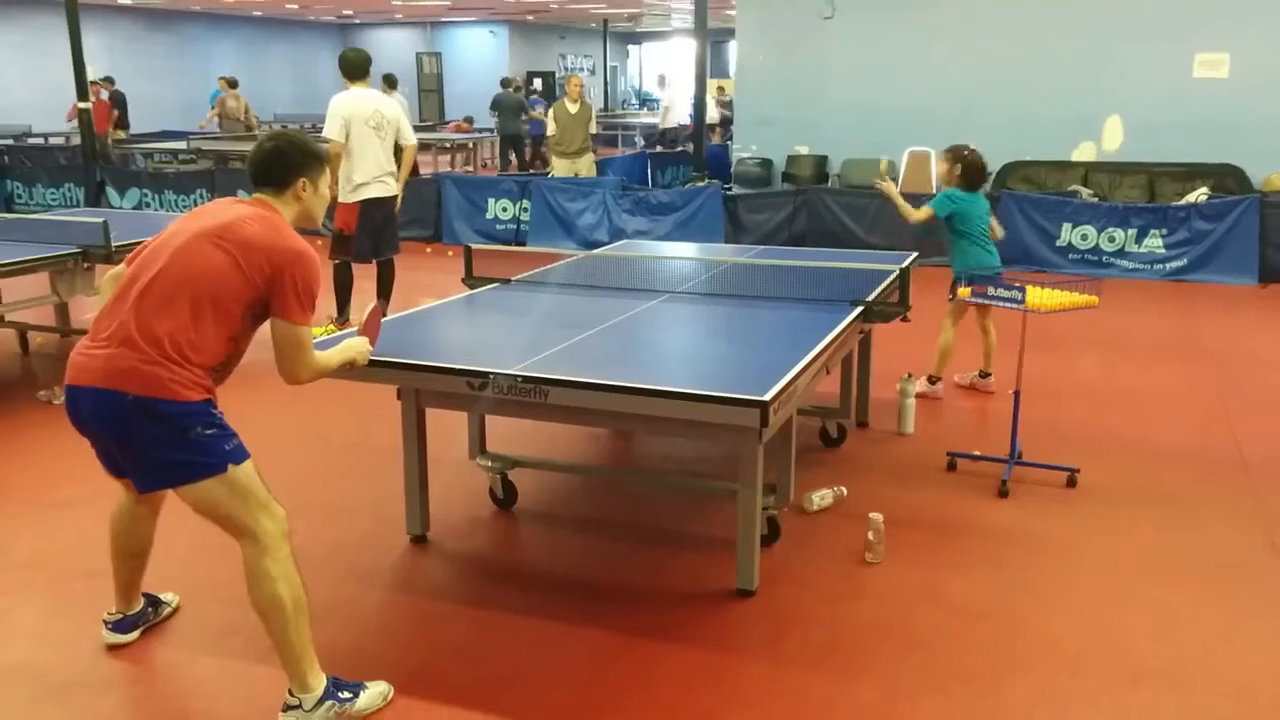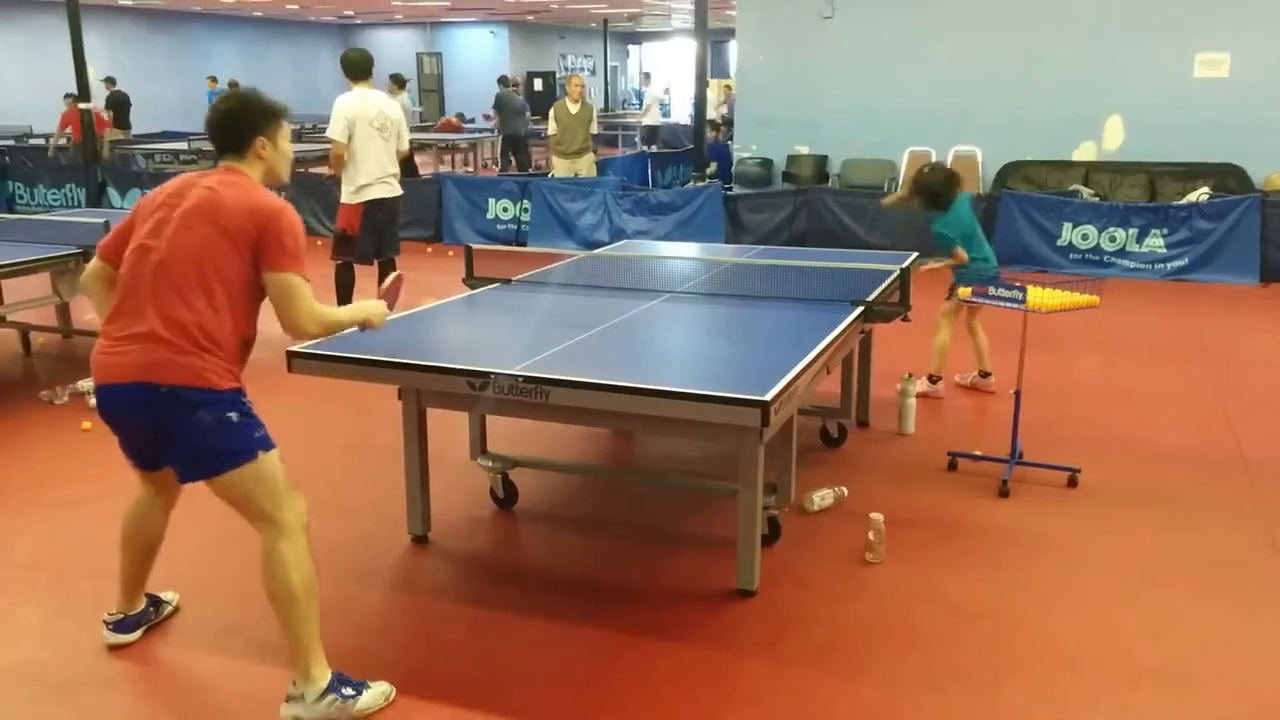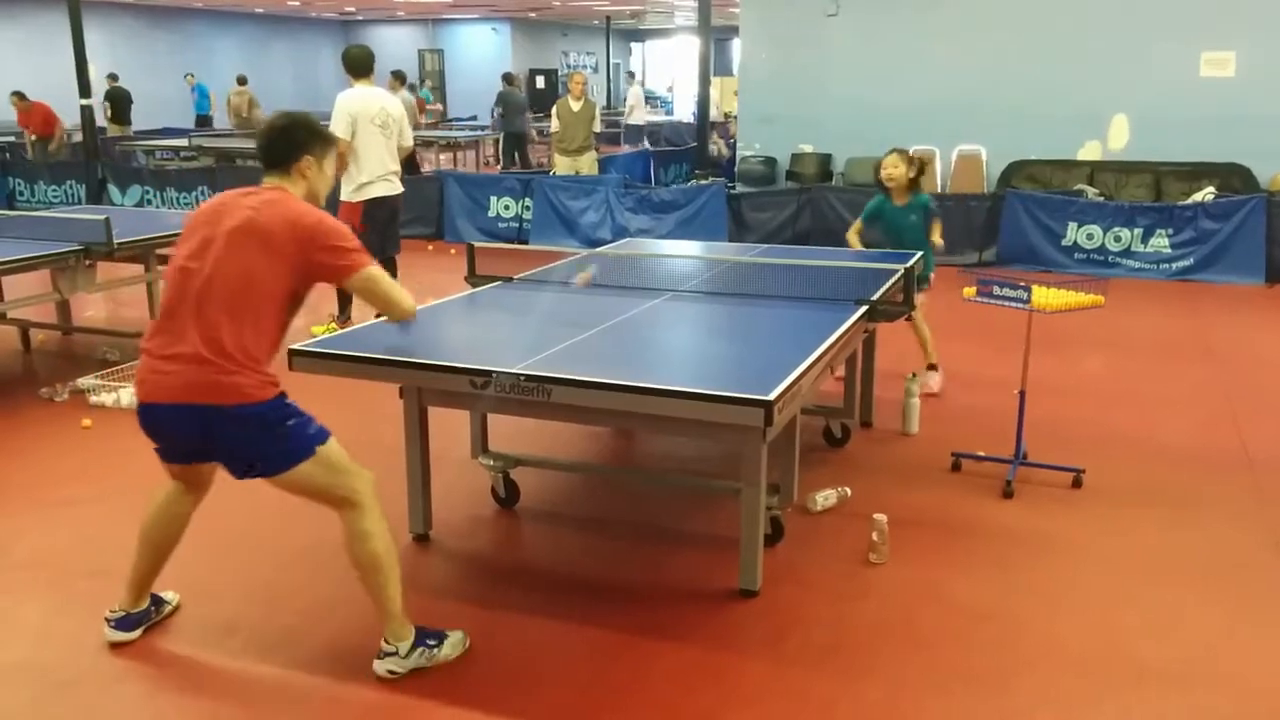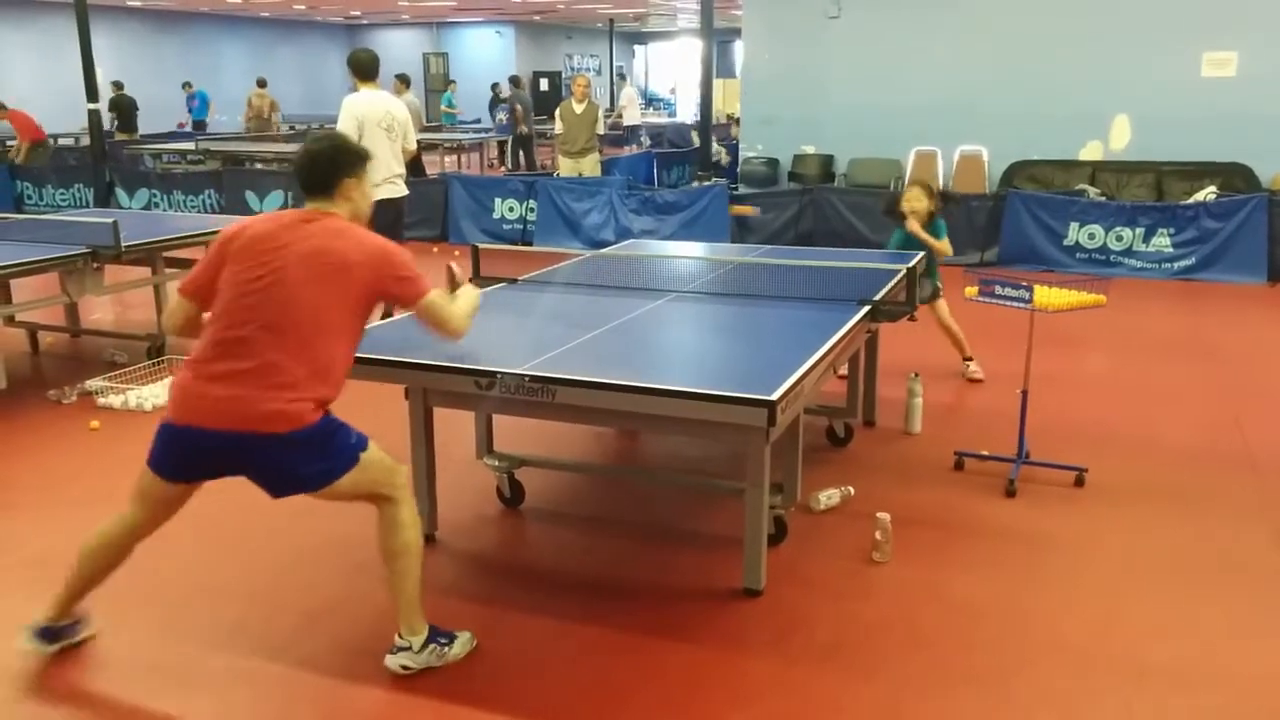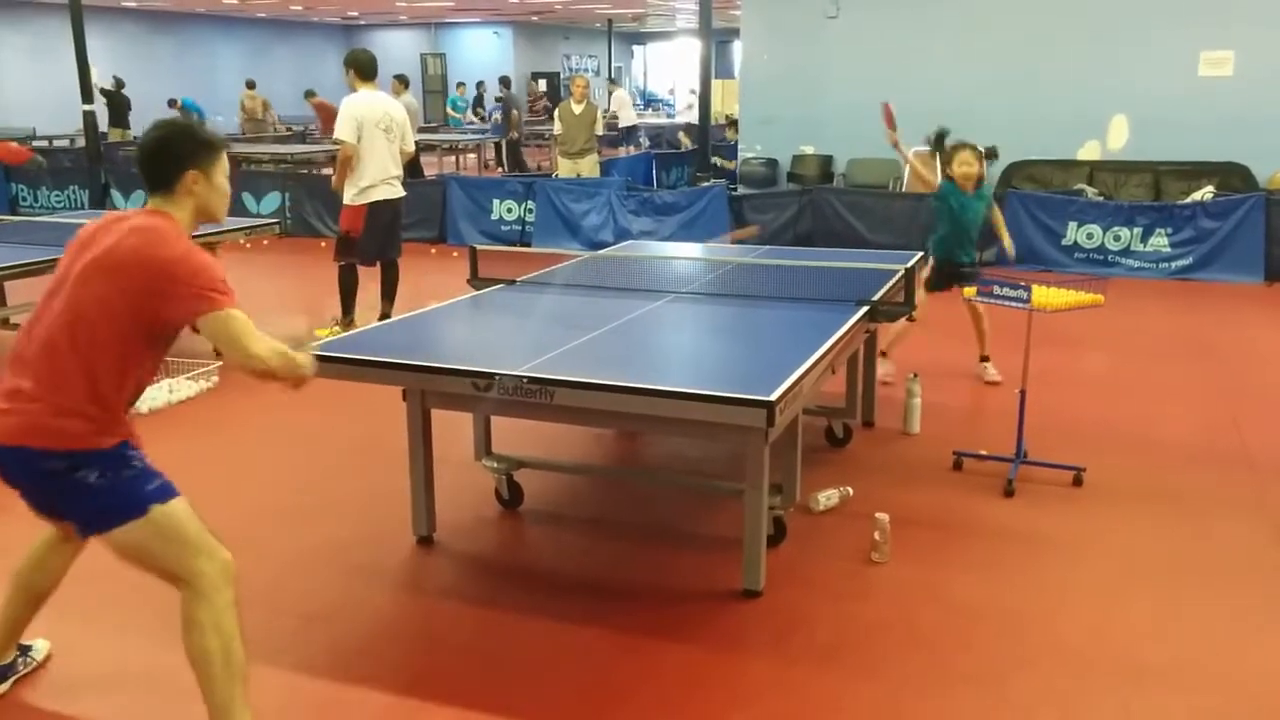
dt=0.5s
person 1, frame 1
left shoulder: (208, 213)
right shoulder: (292, 253)
left elbow: (113, 283)
right elbow: (297, 370)
right wrist: (350, 351)
left hip: (85, 382)
right hip: (155, 396)
left knee: (142, 490)
right knee: (265, 530)
left ankle: (127, 611)
person 1, frame 2
left shoulder: (165, 194)
right shoulder: (269, 212)
left elbow: (95, 279)
right elbow: (301, 323)
right wrist: (361, 312)
left hip: (113, 377)
right hip: (190, 386)
left knee: (159, 487)
right knee: (284, 520)
left ankle: (128, 611)
person 1, frame 3
left shoulder: (211, 209)
right shoulder: (312, 225)
right elbow: (400, 308)
right wrist: (391, 294)
left hip: (157, 391)
right hip: (233, 399)
left knee: (187, 484)
right knee: (358, 495)
left ankle: (130, 609)
right ankle: (400, 643)
person 1, frame 4
left shoulder: (240, 235)
right shoulder: (374, 252)
left elbow: (177, 322)
right elbow: (453, 325)
right wrist: (469, 293)
left hip: (194, 413)
right hip: (282, 424)
left knee: (138, 516)
right knee: (394, 490)
left ankle: (59, 621)
right ankle: (411, 640)
person 1, frame 5
left shoulder: (104, 230)
right shoulder: (178, 256)
right elbow: (259, 360)
right wrist: (299, 363)
right hip: (73, 443)
left knee: (72, 528)
right knee: (209, 573)
person 2, frame 1
left shoulder: (341, 102)
right shoulder: (389, 103)
left elbow: (335, 151)
right elbow: (411, 146)
left wrist: (332, 184)
right wrist: (399, 184)
left hip: (356, 193)
right hip: (387, 192)
left knee: (342, 258)
right knee: (385, 256)
left ankle: (341, 322)
person 2, frame 2
left shoulder: (345, 103)
right shoulder: (391, 104)
left elbow: (338, 152)
right elbow: (403, 151)
left wrist: (336, 171)
left hip: (359, 194)
right hip: (390, 191)
left knee: (344, 258)
right knee: (386, 256)
person 2, frame 3
left shoulder: (347, 99)
right shoulder: (392, 101)
left elbow: (341, 148)
right elbow: (407, 146)
left wrist: (338, 171)
left hip: (359, 191)
right hip: (391, 189)
right knee: (387, 256)
left ankle: (343, 319)
person 2, frame 4
left shoulder: (353, 101)
right shoulder: (397, 104)
right elbow: (410, 148)
left hip: (368, 193)
right hip: (396, 190)
right ankle: (389, 312)
person 2, frame 5
left shoulder: (352, 103)
right shoulder: (395, 106)
left elbow: (348, 152)
right elbow: (408, 151)
left wrist: (338, 179)
left hip: (362, 196)
right hip: (392, 193)
left knee: (346, 260)
right knee: (388, 259)
left ankle: (346, 323)
right ankle: (385, 317)
person 3, frame 1
left shoulder: (948, 197)
right shoulder: (980, 198)
left elbow: (916, 217)
right elbow: (997, 234)
left wrist: (894, 194)
left hip: (970, 270)
right hip: (992, 267)
left knee: (949, 323)
right knee: (985, 322)
left ankle: (933, 381)
right ankle: (985, 376)
person 3, frame 2
left shoulder: (941, 227)
right shoulder: (960, 199)
left elbow: (962, 258)
left wrist: (938, 265)
left hip: (971, 273)
right hip: (987, 269)
left knee: (944, 323)
right knee: (972, 322)
left ankle: (934, 381)
right ankle: (984, 376)
person 3, frame 3
left shoulder: (922, 201)
right shoulder: (878, 204)
left elbow: (935, 221)
right elbow: (852, 232)
left wrist: (936, 238)
left hip: (919, 269)
left knee: (916, 320)
left ankle: (933, 369)
person 3, frame 4
left shoulder: (937, 224)
right shoulder: (901, 236)
left elbow: (947, 252)
left wrist: (920, 234)
left hip: (928, 279)
left knee: (947, 322)
left ankle: (969, 361)
person 3, frame 5
left shoulder: (983, 194)
right shoulder: (946, 189)
left elbow: (995, 213)
right elbow: (922, 174)
left wrist: (1006, 237)
right wrist: (900, 148)
left hip: (968, 260)
right hip: (942, 258)
left knee: (978, 311)
right knee: (917, 313)
left ankle: (985, 362)
right ankle: (883, 356)
